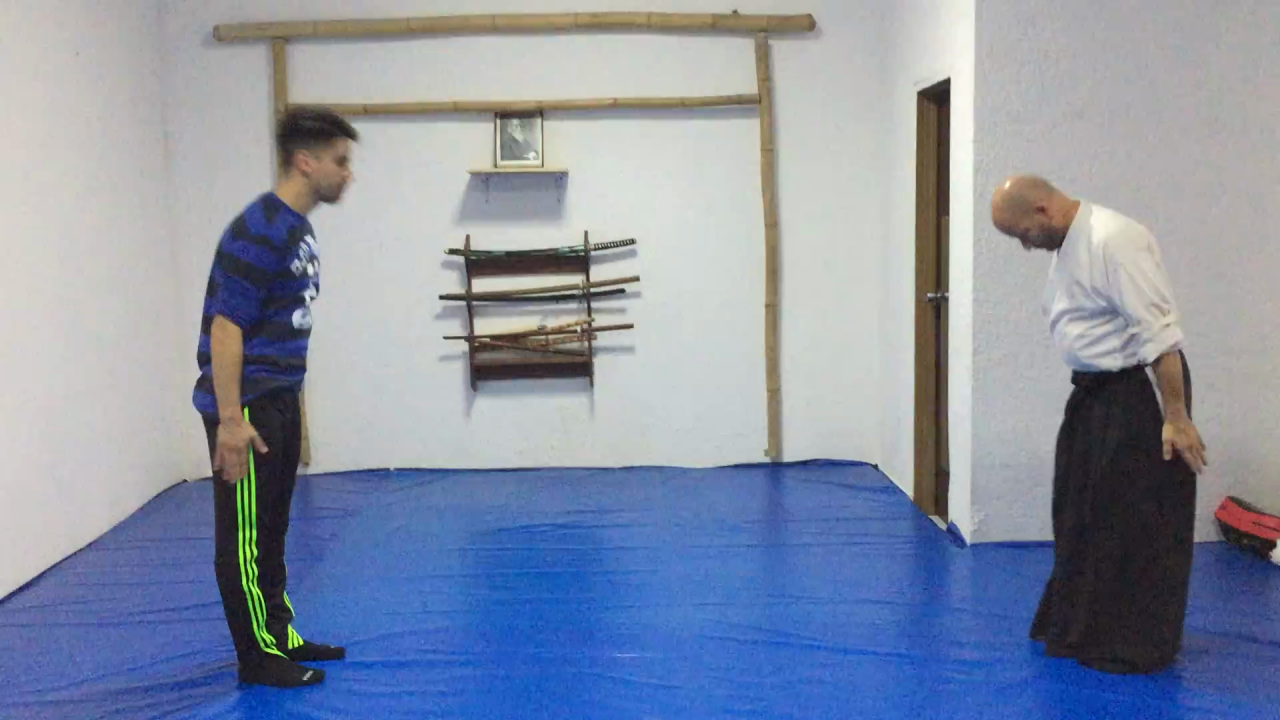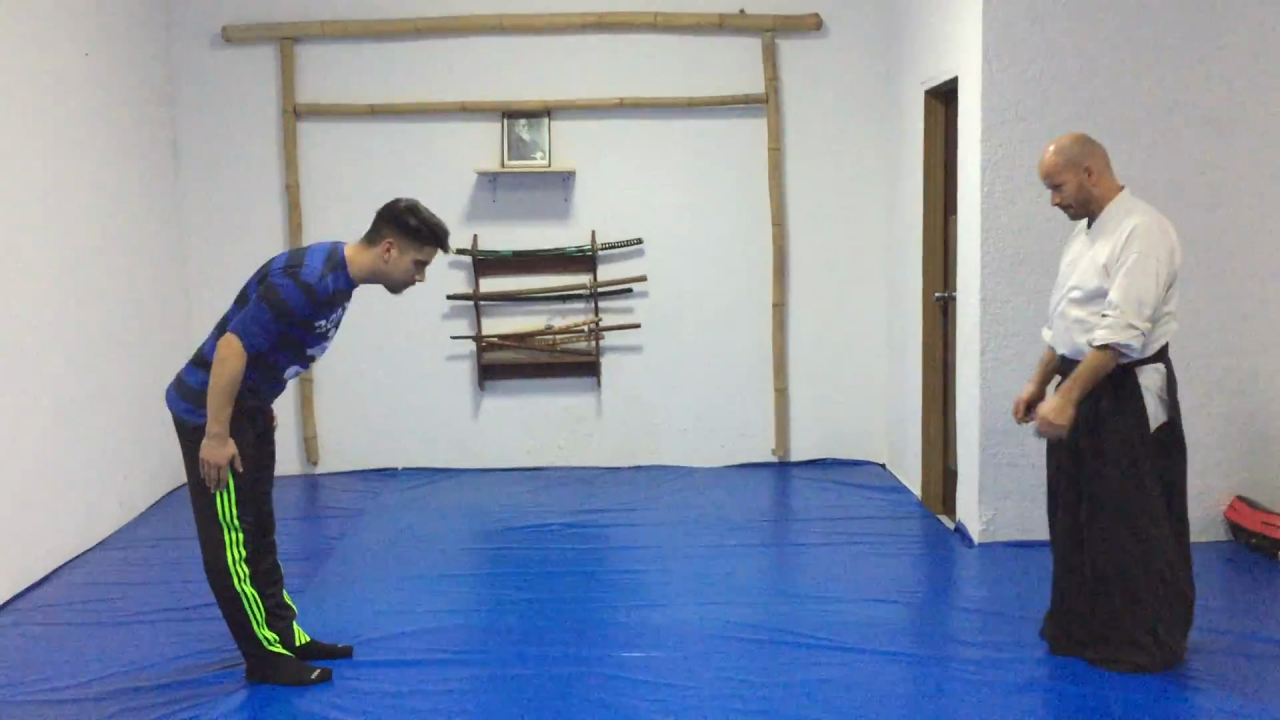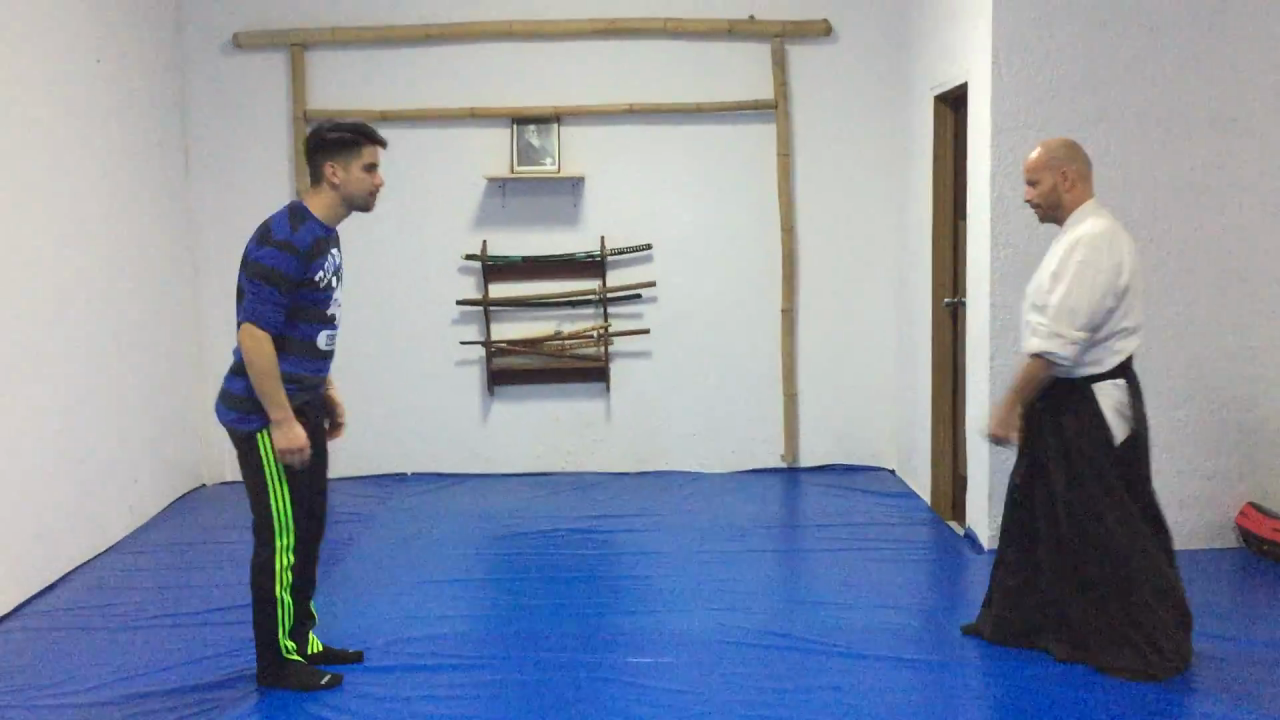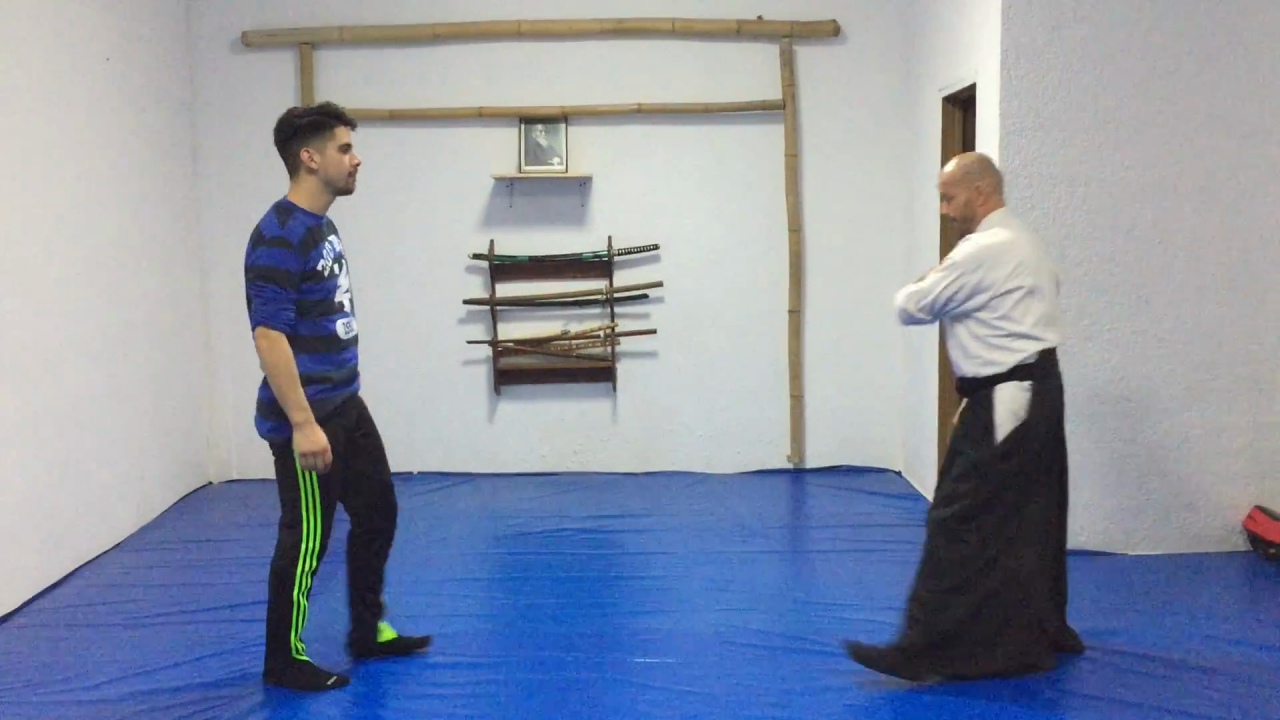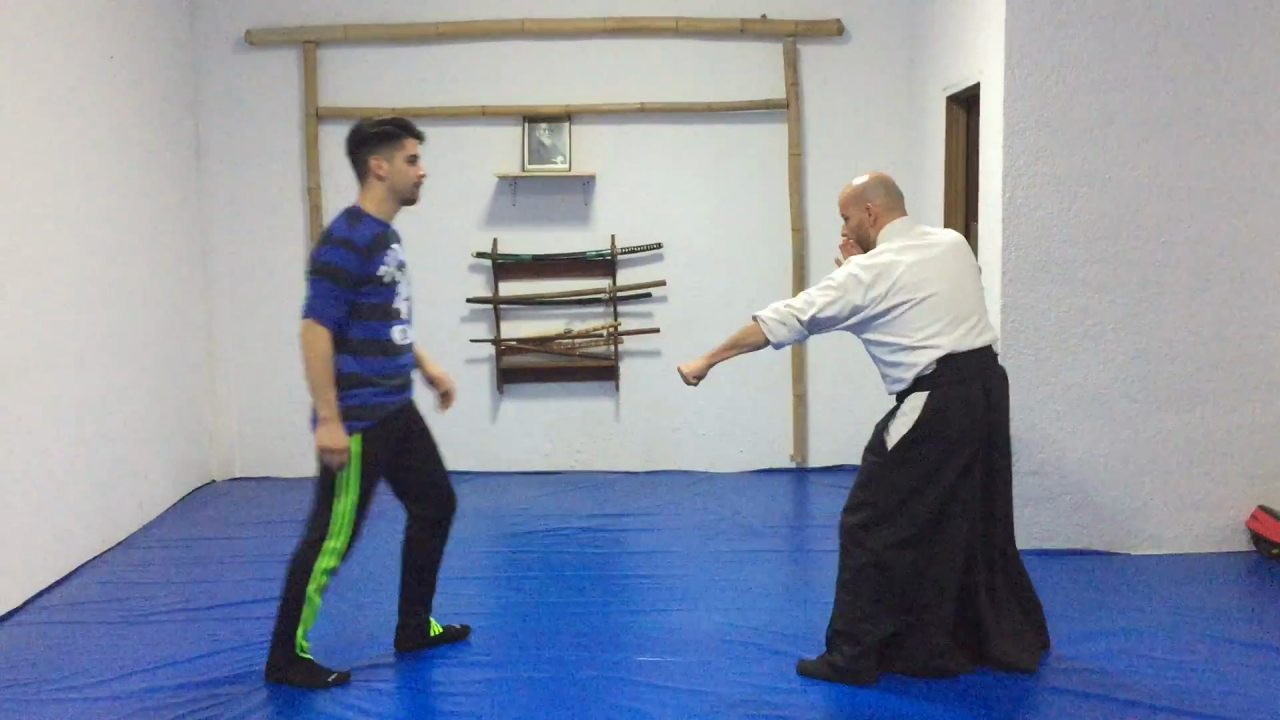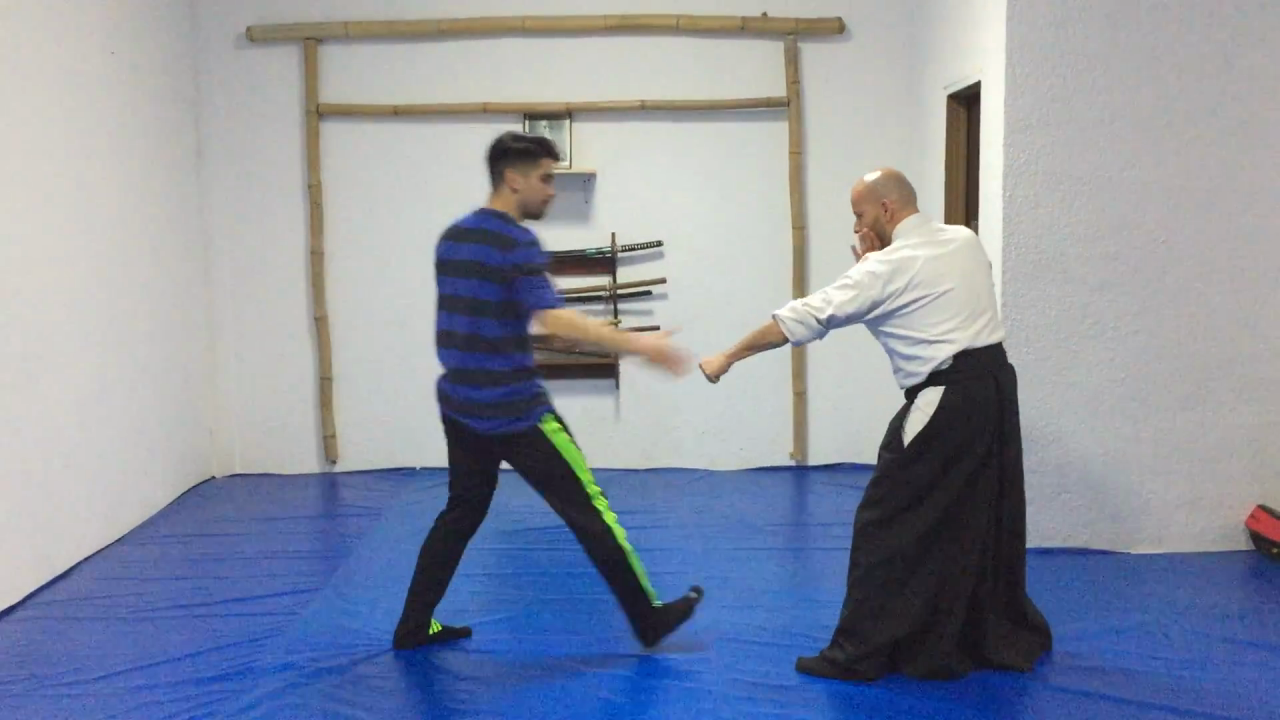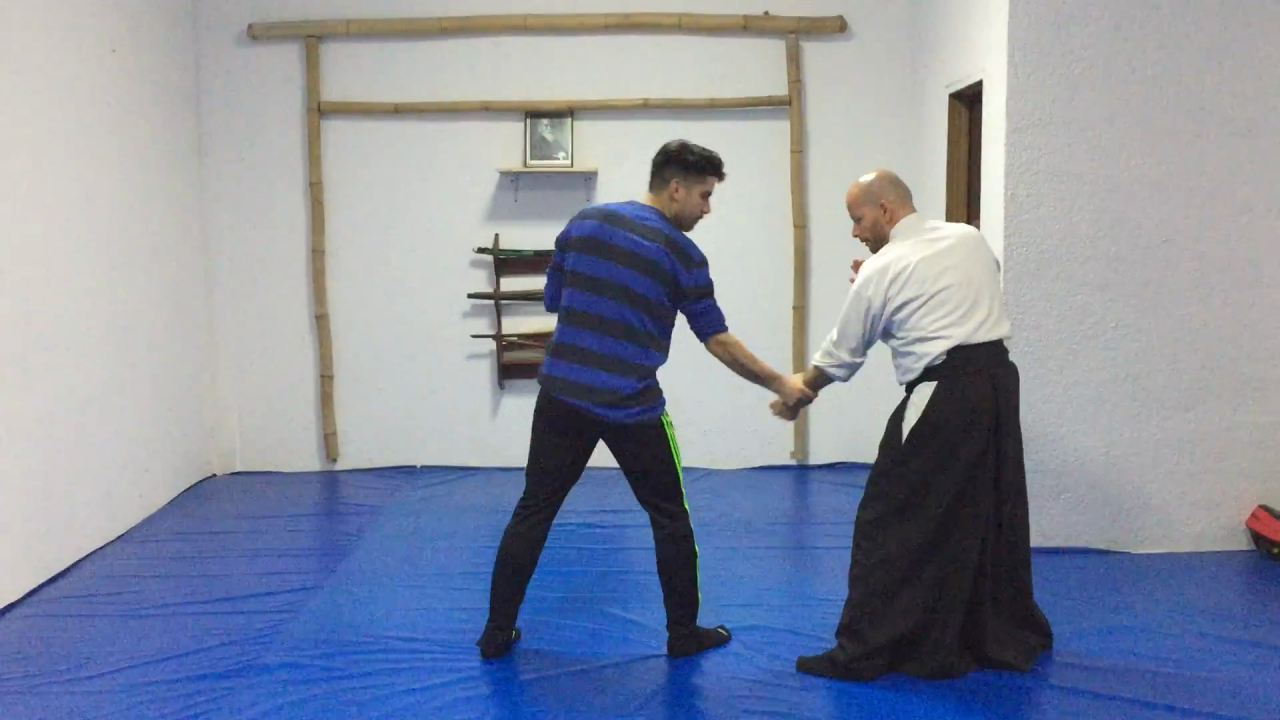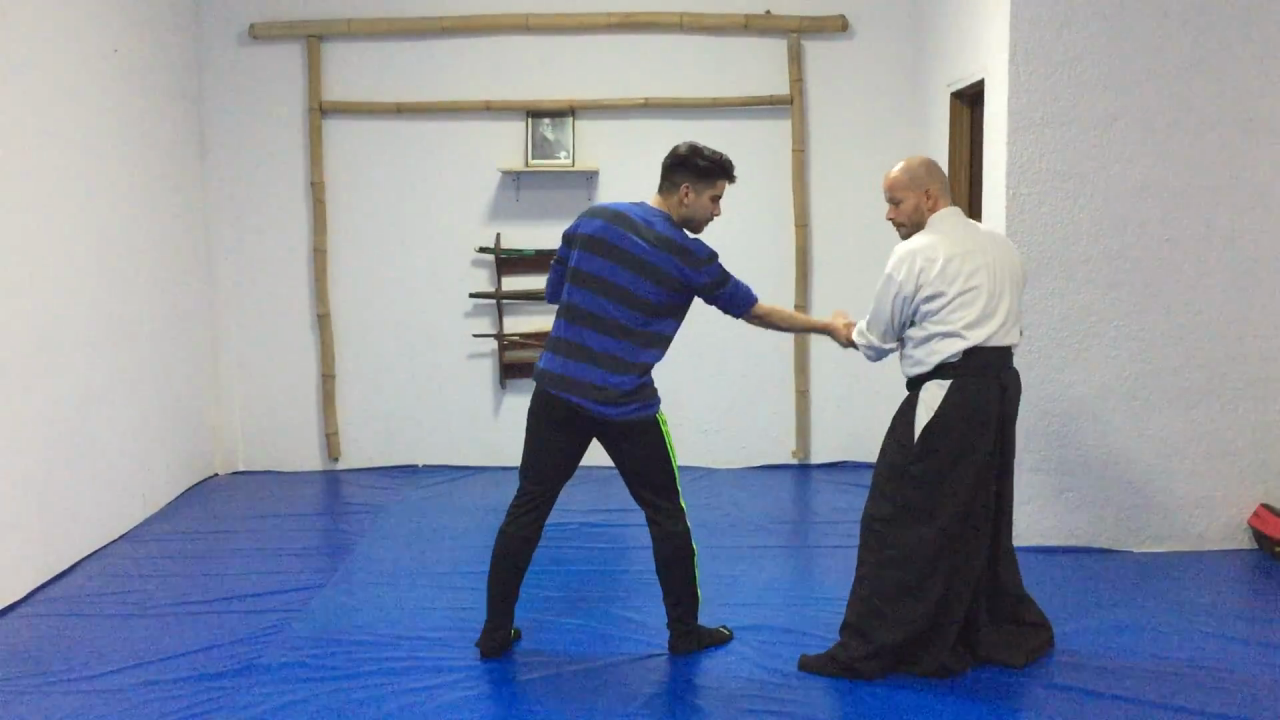
dt=0.5s
person 1, frame 1
left shoulder: (297, 224)
right shoulder: (257, 232)
right elbow: (225, 328)
right wrist: (230, 420)
left hip: (278, 399)
right hip: (244, 404)
left knee: (270, 525)
right knee: (242, 530)
left ankle: (279, 634)
right ankle: (258, 656)
person 1, frame 2
left shoulder: (339, 274)
right shoulder: (307, 280)
right elbow: (232, 346)
right wrist: (216, 435)
left hip: (249, 409)
right hip: (209, 410)
left knee: (257, 529)
right knee: (230, 536)
left ankle: (286, 634)
right ankle: (266, 655)
person 1, frame 3
left shoulder: (326, 236)
right shoulder: (282, 239)
right elbow: (254, 335)
left wrist: (326, 395)
right wrist: (282, 420)
left hip: (302, 406)
right hip: (265, 415)
left knee: (310, 529)
right knee: (284, 535)
left ankle: (301, 638)
right ankle: (277, 660)
person 1, frame 4
left shoulder: (323, 227)
right shoulder: (278, 236)
right elbow: (269, 336)
right wrist: (302, 424)
left hip: (344, 405)
right hip: (303, 417)
left knee: (378, 512)
right knee: (306, 537)
left ankle: (369, 630)
right ankle: (284, 660)
person 1, frame 5
left shoulder: (386, 235)
right shoulder: (347, 239)
right elbow: (318, 330)
left wrist: (427, 366)
right wrist: (328, 419)
left hip: (397, 410)
right hip: (359, 419)
left knee: (435, 507)
right knee: (332, 536)
left ankle: (417, 627)
right ankle: (288, 655)
person 1, frame 6
left shoulder: (454, 238)
right shoulder: (516, 243)
right elbow: (553, 317)
right wrist: (638, 344)
left hip: (462, 405)
right hip: (513, 409)
left knee: (463, 510)
right knee: (586, 506)
left ankle: (414, 625)
right ankle: (647, 617)
person 1, frame 7
left shoulder: (585, 222)
right shoulder: (683, 255)
left elbow: (552, 300)
right elbow: (719, 340)
right wrist: (780, 383)
left hip: (562, 394)
right hip: (632, 407)
left knee: (534, 509)
right knee: (670, 517)
left ankle: (496, 631)
right ankle: (684, 631)
person 1, frame 8
left shoulder: (592, 219)
right shoulder: (689, 258)
left elbow: (554, 291)
right elbow: (753, 310)
right wrist: (825, 326)
left hip: (556, 389)
right hip: (625, 405)
left knee: (529, 507)
right knee: (666, 514)
left ankle: (495, 632)
right ankle: (684, 631)
person 2, frame 1
left shoulder: (1114, 239)
right shoulder: (1067, 244)
left elbow: (1160, 332)
left wrist: (1175, 416)
left hip: (1138, 394)
right hip: (1095, 391)
left knee: (1134, 519)
right knee: (1080, 509)
left ankle: (1136, 641)
right ankle: (1077, 623)
person 2, frame 2
left shoulder: (1142, 230)
right shoulder: (1088, 231)
left elbow: (1122, 333)
left wrist: (1067, 398)
right wrist: (1039, 384)
left hip: (1126, 394)
right hip: (1084, 387)
left knee: (1132, 521)
right knee: (1077, 512)
left ankle: (1145, 640)
right ankle: (1083, 622)
person 2, frame 3
left shoulder: (1094, 241)
right shoulder: (1075, 236)
left elbow: (1057, 338)
left wrist: (1010, 406)
right wrist: (1028, 399)
left hip: (1094, 406)
right hip: (1060, 401)
left knee: (1117, 529)
right knee: (1032, 510)
left ankle: (1150, 647)
right ankle: (1024, 619)
person 2, frame 4
left shoulder: (987, 251)
right shoulder: (1021, 245)
left elbow: (912, 308)
left wrist: (930, 281)
right wrist: (971, 396)
left hip: (1009, 402)
right hip: (1029, 396)
left knee: (960, 522)
right knee: (1022, 521)
left ankle: (925, 649)
right ankle: (1040, 632)
person 2, frame 5
left shoulder: (871, 271)
right shoulder: (953, 245)
left elbow: (786, 319)
left wrist: (707, 360)
left hip: (936, 406)
right hip: (985, 391)
left knee: (875, 526)
right knee: (978, 520)
left ankle: (853, 655)
right ankle: (1006, 639)
person 2, frame 6
left shoulder: (888, 267)
right shoulder: (966, 241)
left elbow: (805, 317)
left wrist: (729, 357)
left hip: (947, 402)
right hip: (995, 389)
left knee: (889, 524)
right knee: (984, 518)
left ankle: (858, 653)
right ankle: (1005, 636)
person 2, frame 7
left shoulder: (881, 269)
right shoulder: (971, 240)
left elbow: (841, 355)
left wrist: (797, 395)
left hip: (945, 398)
right hip: (997, 383)
left knee: (891, 523)
right knee: (991, 515)
left ankle: (862, 652)
right ankle: (1010, 635)
person 2, frame 8
left shoulder: (915, 253)
right shoulder: (1001, 245)
left elbow: (875, 340)
left wrist: (845, 332)
left hip: (948, 397)
right hip: (999, 388)
left knee: (902, 520)
right knee: (980, 517)
left ankle: (868, 650)
right ankle: (1008, 632)
